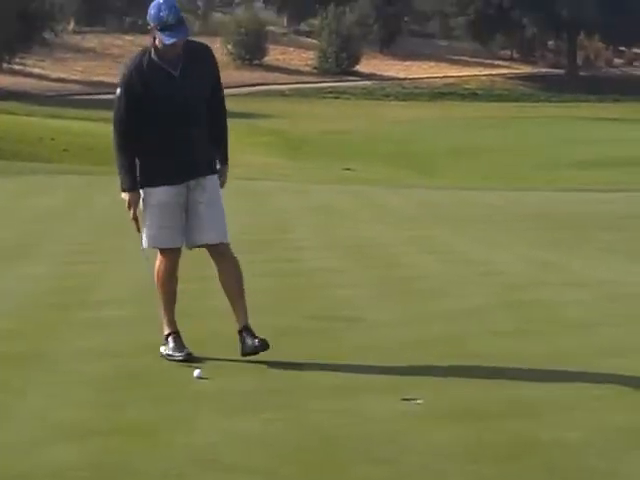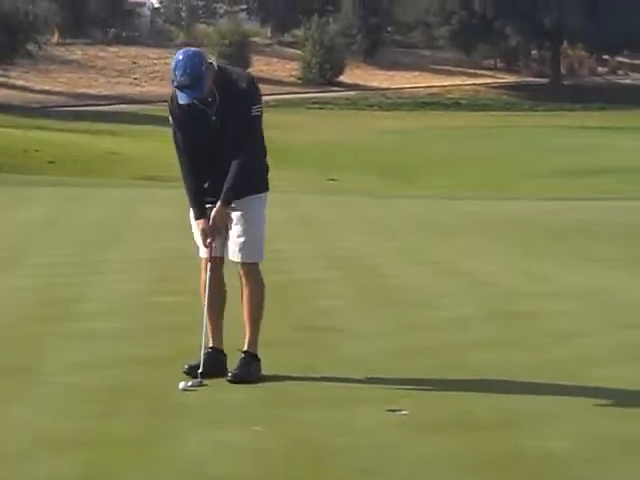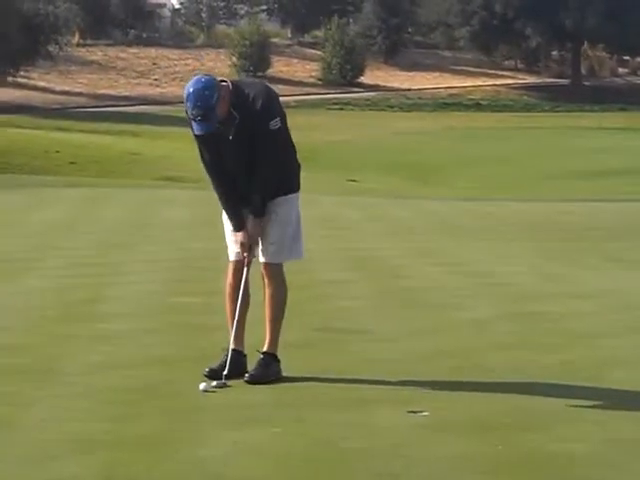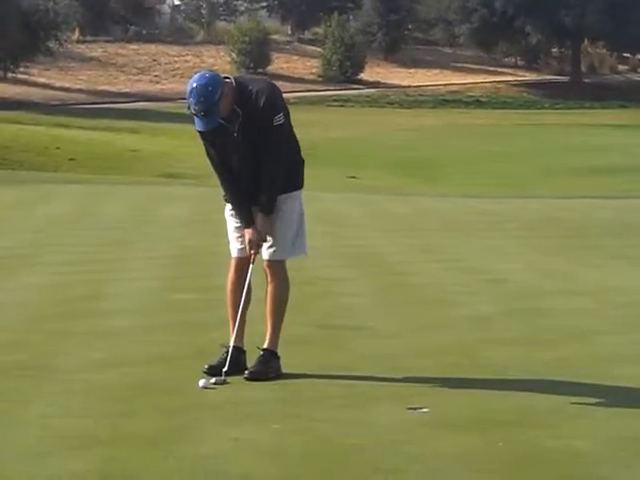
dt=0.7s
person 1, frame 1
left shoulder: (203, 56)
right shoulder: (136, 72)
left elbow: (216, 109)
right elbow: (123, 131)
left wrist: (222, 160)
right wrist: (128, 185)
left hip: (202, 170)
right hip: (158, 178)
left knee: (219, 249)
right knee: (168, 251)
left ankle: (245, 328)
right ankle: (170, 334)
person 1, frame 2
left shoulder: (243, 88)
right shoulder: (179, 102)
left elbow: (246, 152)
right elbow: (187, 160)
left wrist: (224, 204)
right wrist: (199, 211)
left hip: (246, 189)
right hip: (206, 191)
left knee: (247, 266)
right knee: (210, 264)
left ankle: (250, 354)
right ankle: (215, 351)
person 1, frame 3
left shoulder: (261, 101)
right shoulder: (201, 116)
left elbow: (270, 164)
right elbow: (217, 174)
left wrist: (256, 215)
right wrist: (238, 224)
left hip: (276, 191)
right hip: (236, 196)
left knee: (271, 267)
right knee: (236, 266)
left ankle: (270, 356)
right ankle: (236, 353)
person 1, frame 4
left shoulder: (265, 97)
right shoulder: (205, 113)
left elbow: (276, 159)
right elbow: (223, 170)
left wrist: (265, 211)
right wrist: (247, 220)
left hip: (279, 188)
right hip: (239, 192)
left knee: (274, 264)
right knee: (238, 264)
left ankle: (270, 353)
right ankle: (235, 350)
